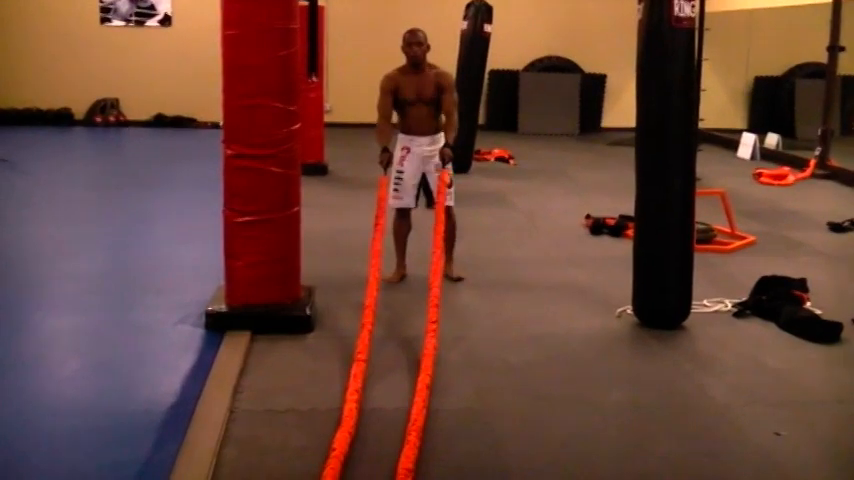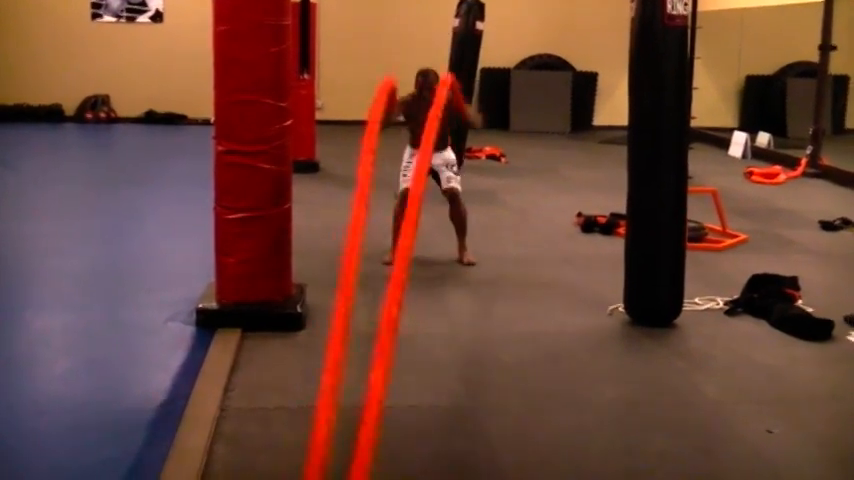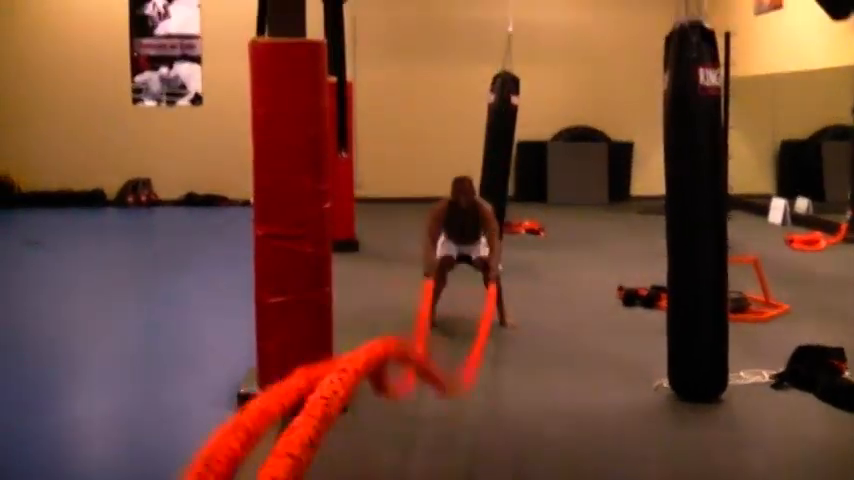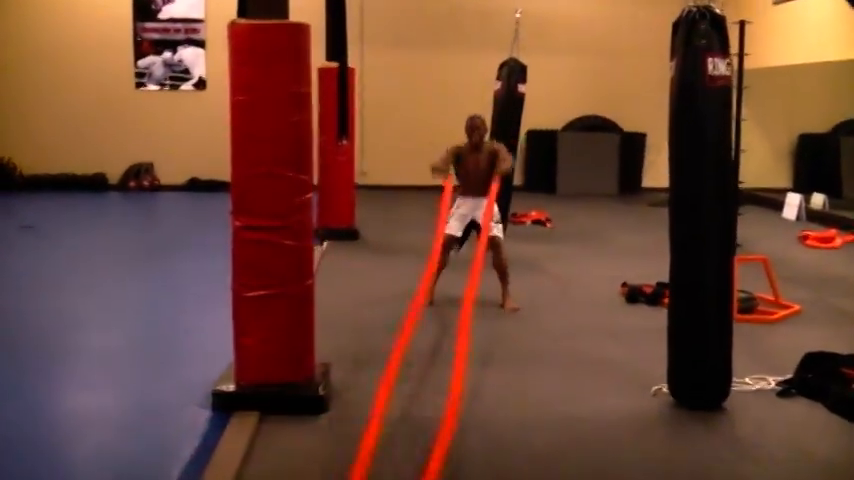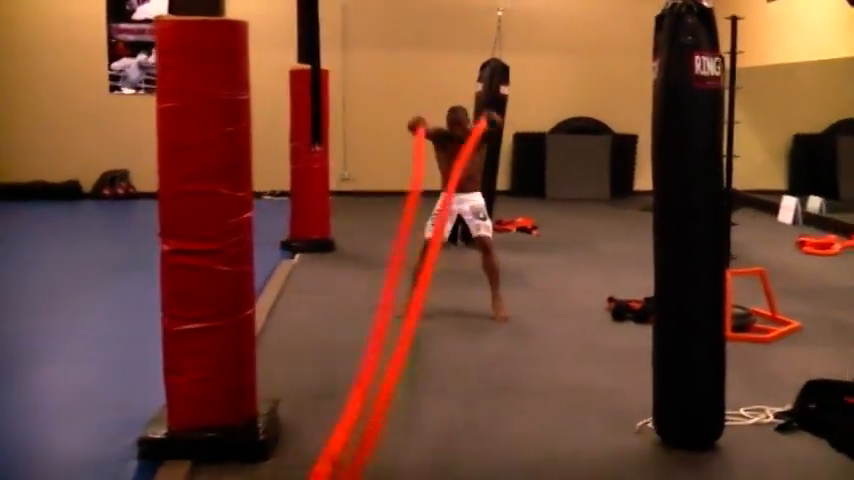
dt=1s
person 1, frame 1
left shoulder: (443, 78)
right shoulder: (392, 80)
left elbow: (451, 114)
right elbow: (384, 118)
left wrist: (448, 144)
right wrist: (384, 148)
left hip: (435, 144)
right hip: (407, 145)
left knee: (446, 207)
right knee: (402, 208)
left ankle: (449, 263)
right ankle: (400, 266)
person 1, frame 2
left shoulder: (449, 100)
right shoulder: (408, 102)
left elbow: (474, 123)
right elbow: (384, 122)
left wrist: (466, 115)
right wrist: (388, 116)
left hip: (443, 154)
right hip: (416, 153)
left knee: (454, 194)
right knee: (406, 194)
left ankle: (463, 248)
right ankle: (395, 248)
person 1, frame 3
left shoulder: (484, 209)
right shoulder: (441, 209)
left elbow: (494, 242)
right elbow: (430, 241)
left wrist: (494, 268)
right wrist: (428, 266)
left hip: (475, 244)
right hip: (450, 242)
left knee: (487, 265)
right knee: (442, 264)
left ankle: (502, 315)
right ankle: (430, 313)
person 1, frame 4
left shoulder: (494, 149)
right shoulder: (457, 150)
left elbow: (507, 161)
right elbow: (441, 163)
left wrist: (502, 169)
right wrist: (439, 168)
left hip: (486, 204)
right hip: (463, 203)
left knee: (496, 244)
right knee: (445, 243)
left ankle: (506, 295)
right ankle: (430, 290)
person 1, frame 5
right shoulder: (440, 136)
left elbow: (497, 123)
right elbow: (416, 129)
left wrist: (490, 119)
right wrist: (417, 124)
left hip: (473, 199)
right hip: (447, 200)
left knee: (486, 245)
right knee: (429, 246)
left ankle: (497, 300)
